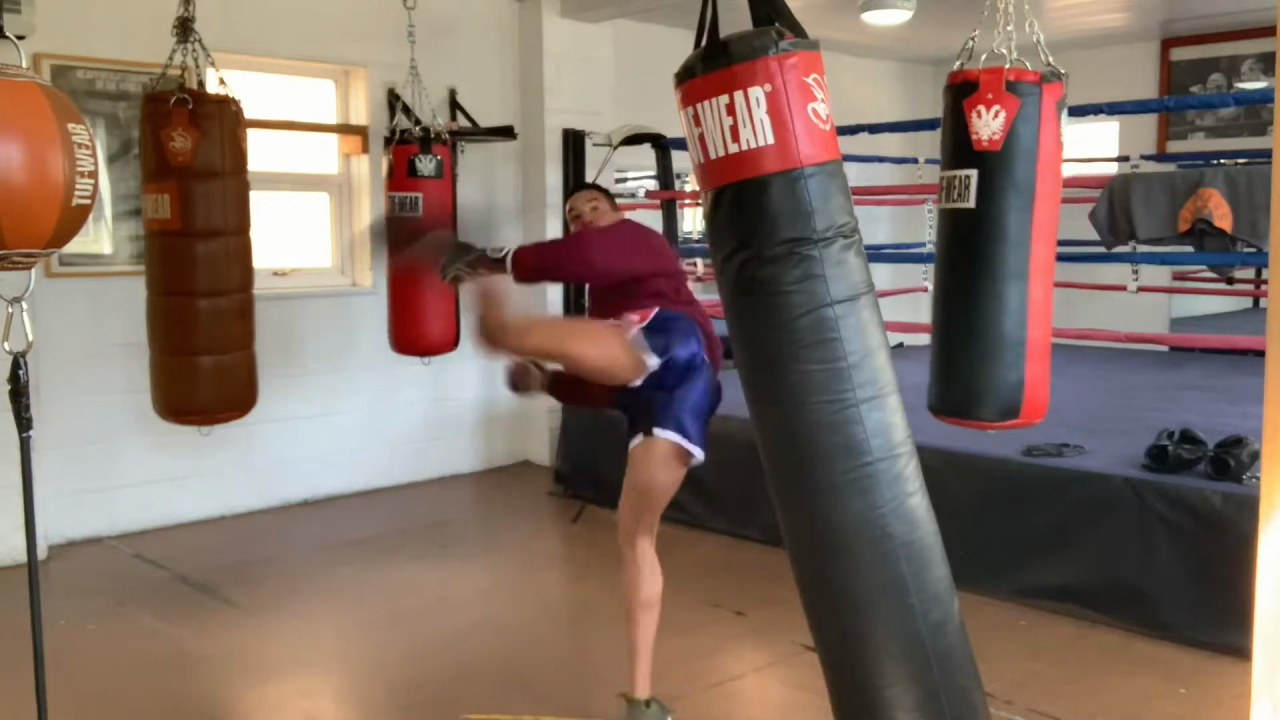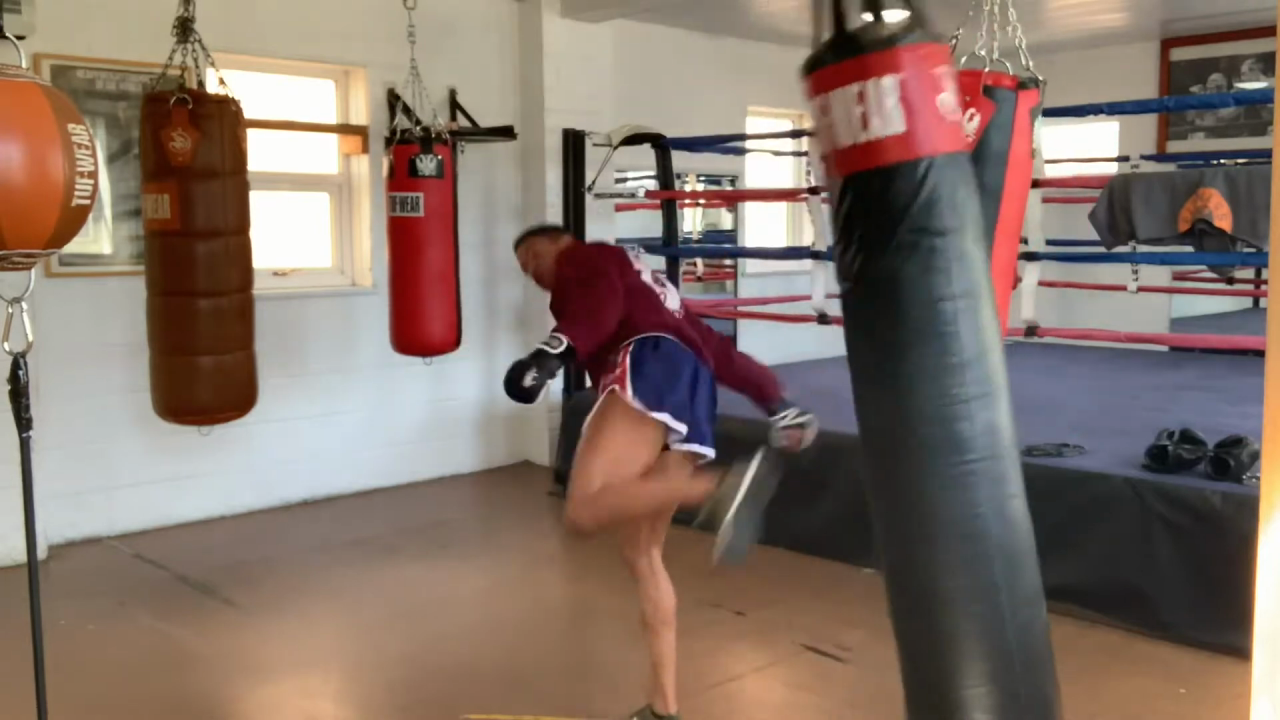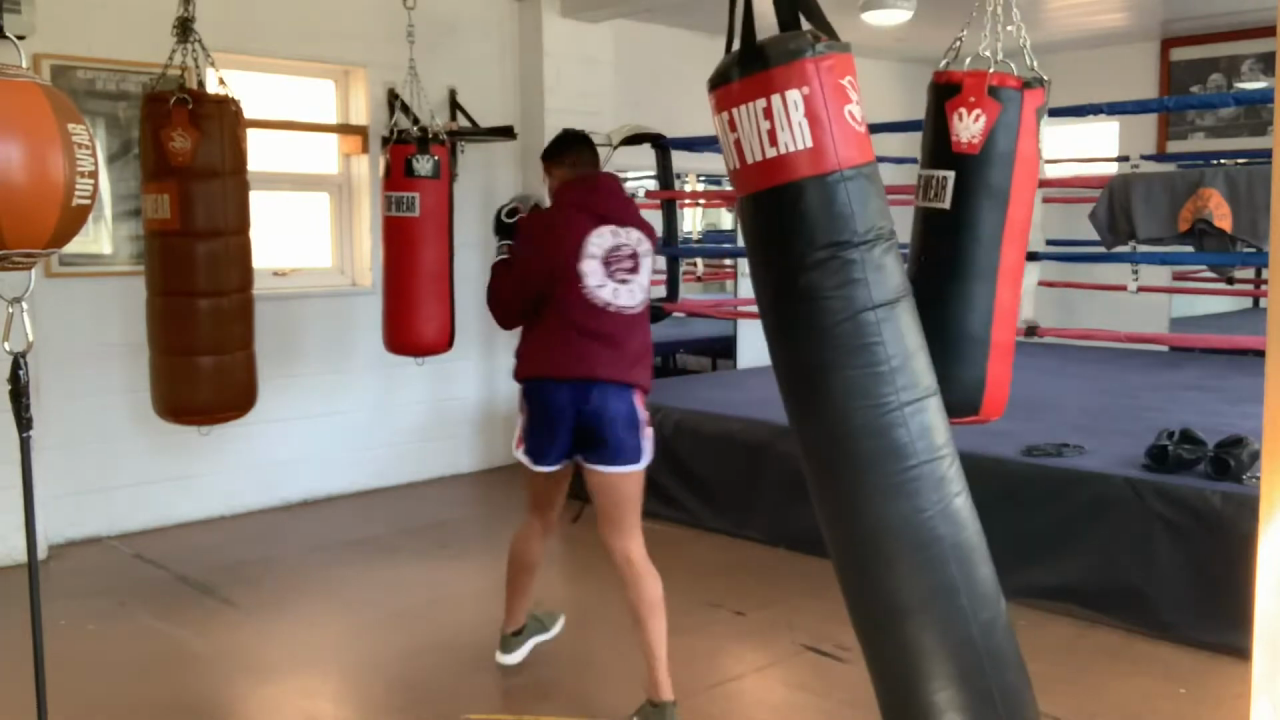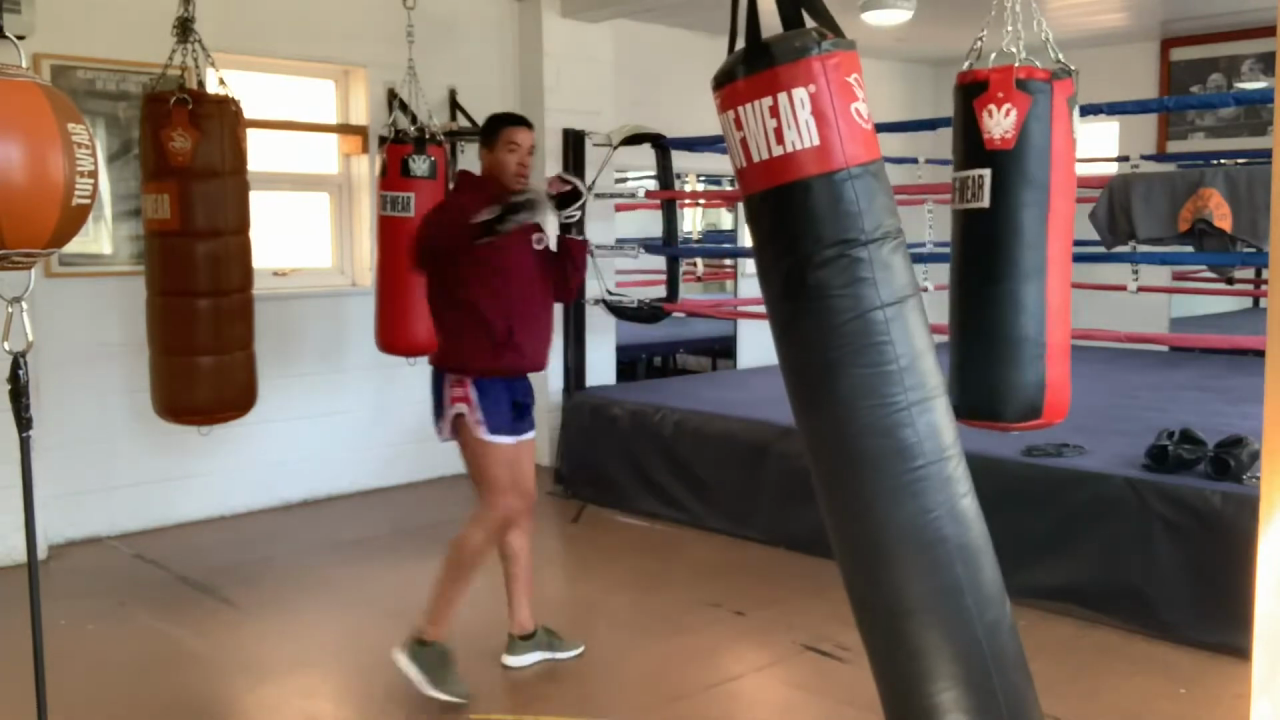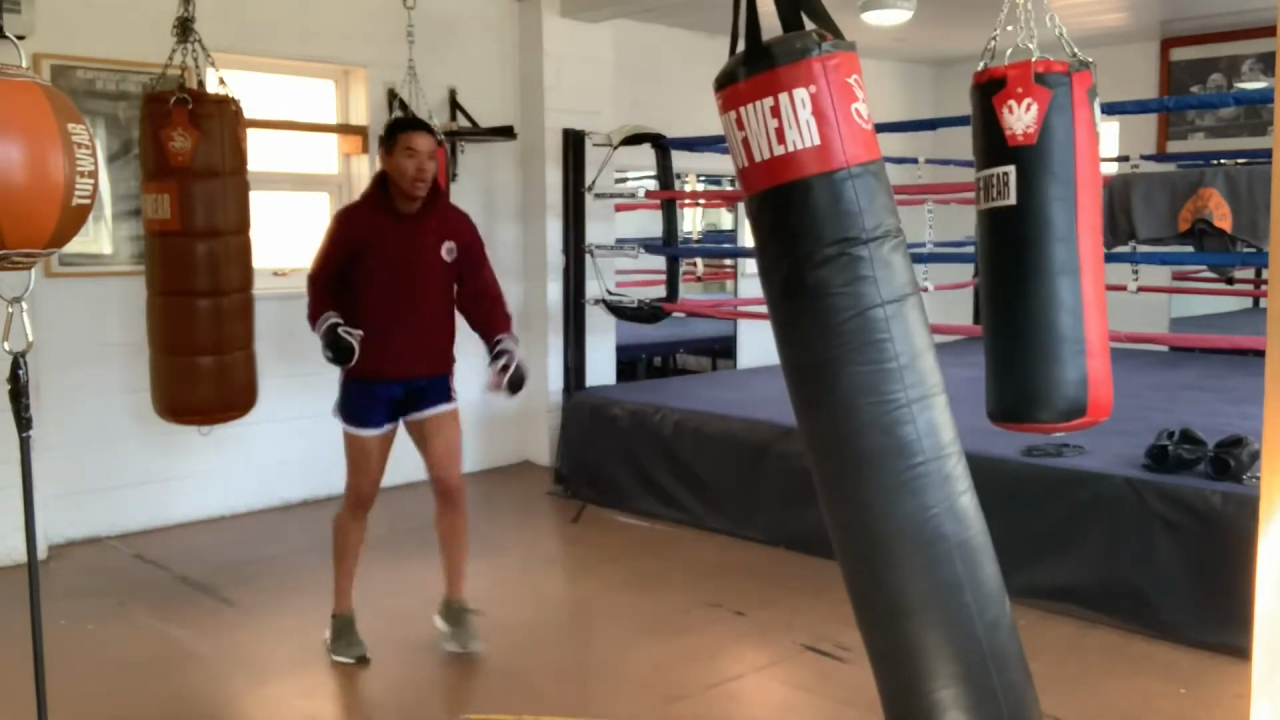
dt=0.4s
person 1, frame 1
left shoulder: (632, 241)
left elbow: (595, 257)
right elbow: (606, 393)
left wrist: (502, 260)
right wrist: (548, 382)
left hip: (661, 333)
right hip: (689, 393)
left knee: (510, 333)
right knee: (636, 538)
person 1, frame 2
left shoulder: (585, 260)
right shoulder: (642, 284)
left elbow: (598, 305)
right elbow: (719, 352)
left wrist: (552, 350)
right wrist: (779, 404)
left hip: (645, 364)
right hip: (693, 386)
left knee: (587, 507)
right knee: (641, 552)
left ankle: (718, 493)
person 1, frame 3
left shoulder: (551, 226)
right shoulder: (636, 225)
left elbow: (509, 311)
left wrist: (507, 245)
left hip: (552, 392)
right hip: (620, 395)
left knee: (540, 518)
right knee: (627, 545)
left ankle: (514, 629)
person 1, frame 4
left shoulder: (528, 228)
right shoulder: (458, 212)
left elbow: (565, 288)
right elbow: (423, 250)
left wrist: (568, 221)
right wrist: (497, 218)
left hip: (509, 379)
right hip: (473, 380)
left knee: (520, 503)
right knee: (500, 509)
left ankle: (523, 633)
right ankle: (426, 641)
person 1, frame 5
left shoulder: (456, 226)
right shoulder: (355, 222)
left elbow: (480, 295)
right elbow: (323, 285)
left wrist: (504, 347)
right wrist: (332, 328)
left hip: (431, 377)
right hip: (368, 379)
left knee: (450, 485)
right knee: (360, 498)
left ankle: (454, 605)
right ankle: (342, 616)
